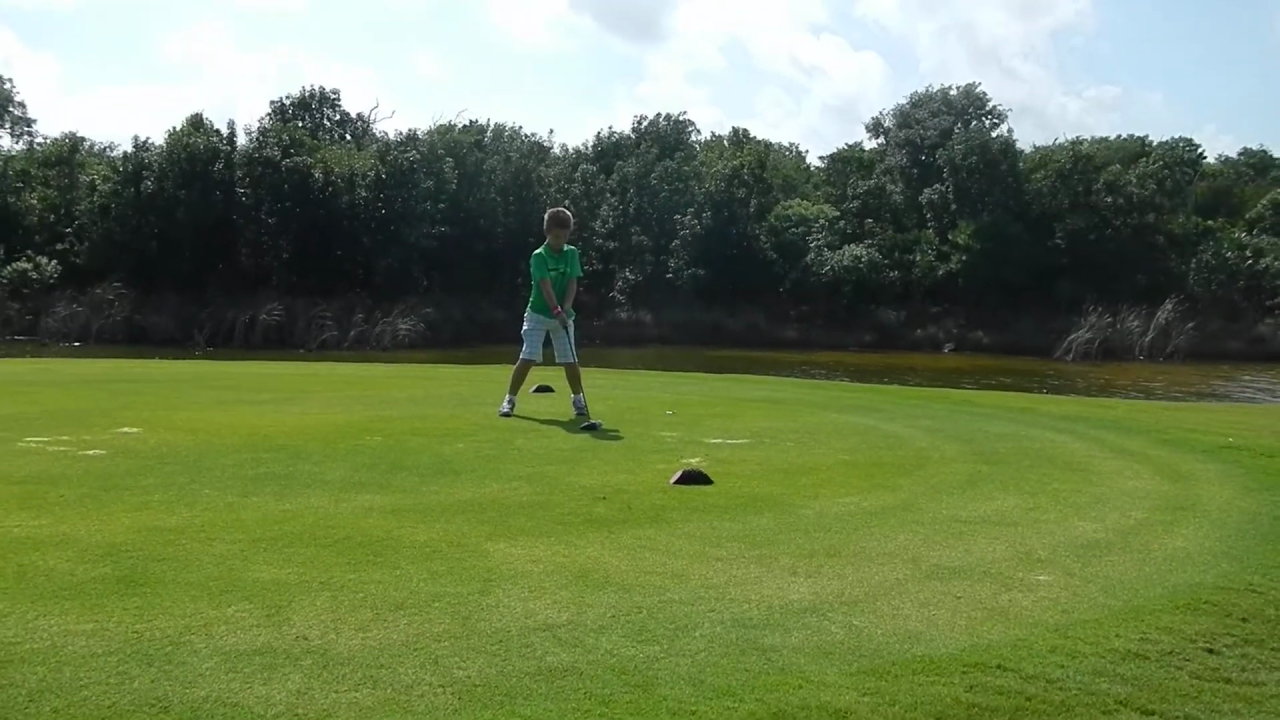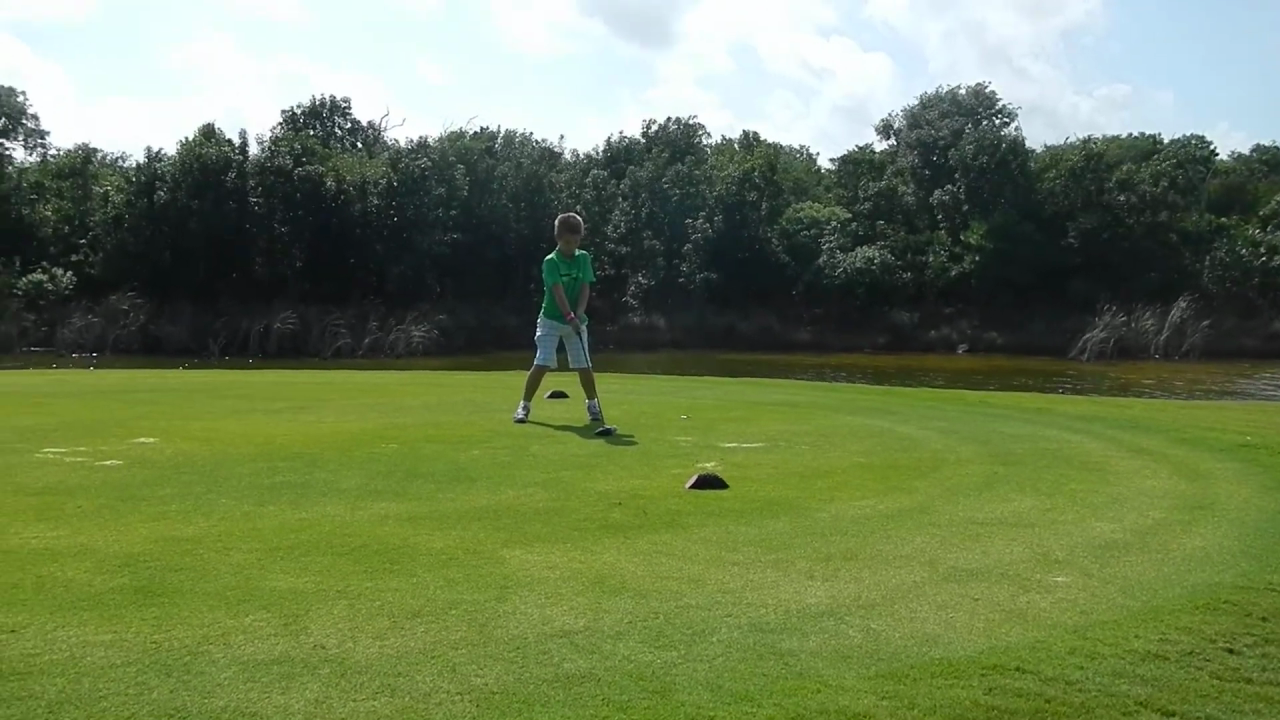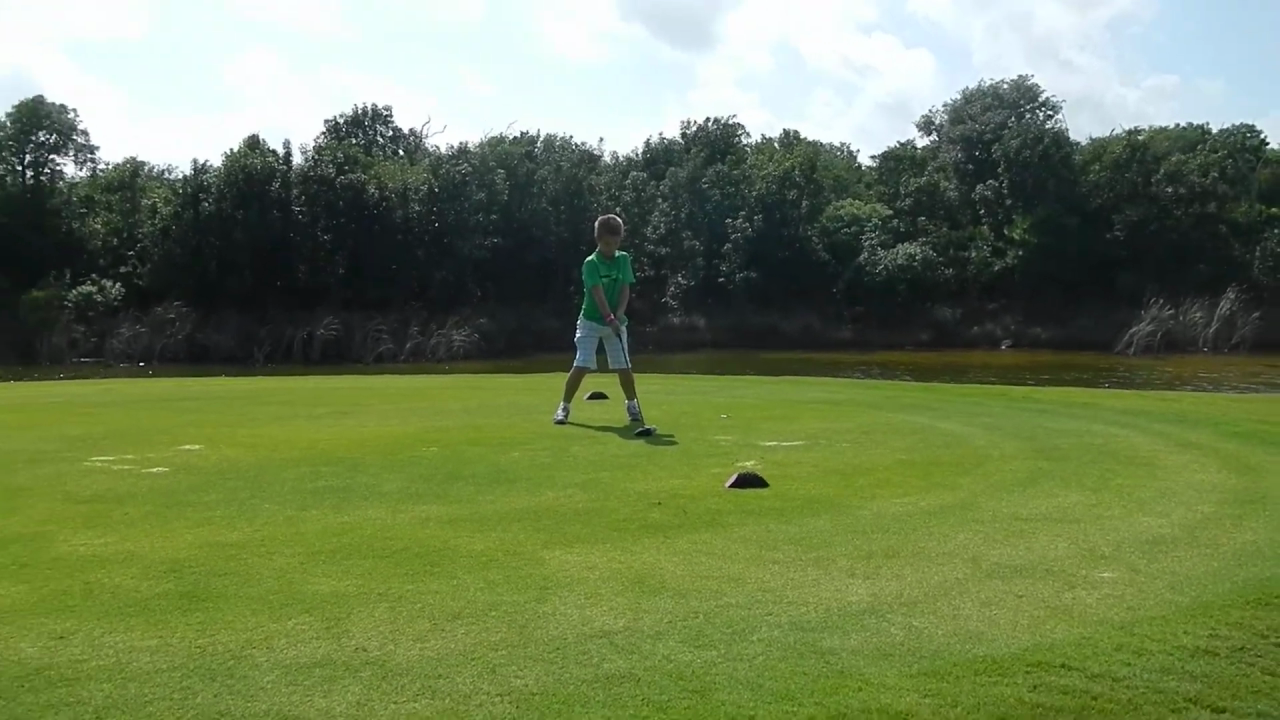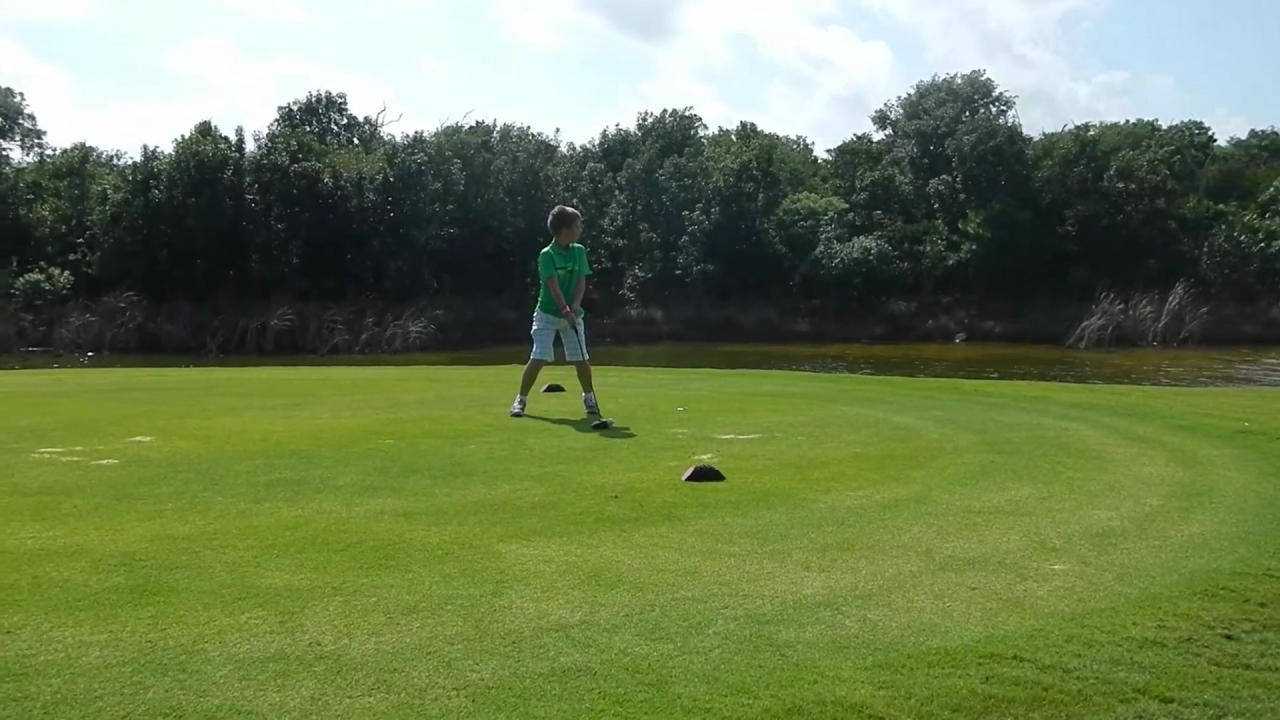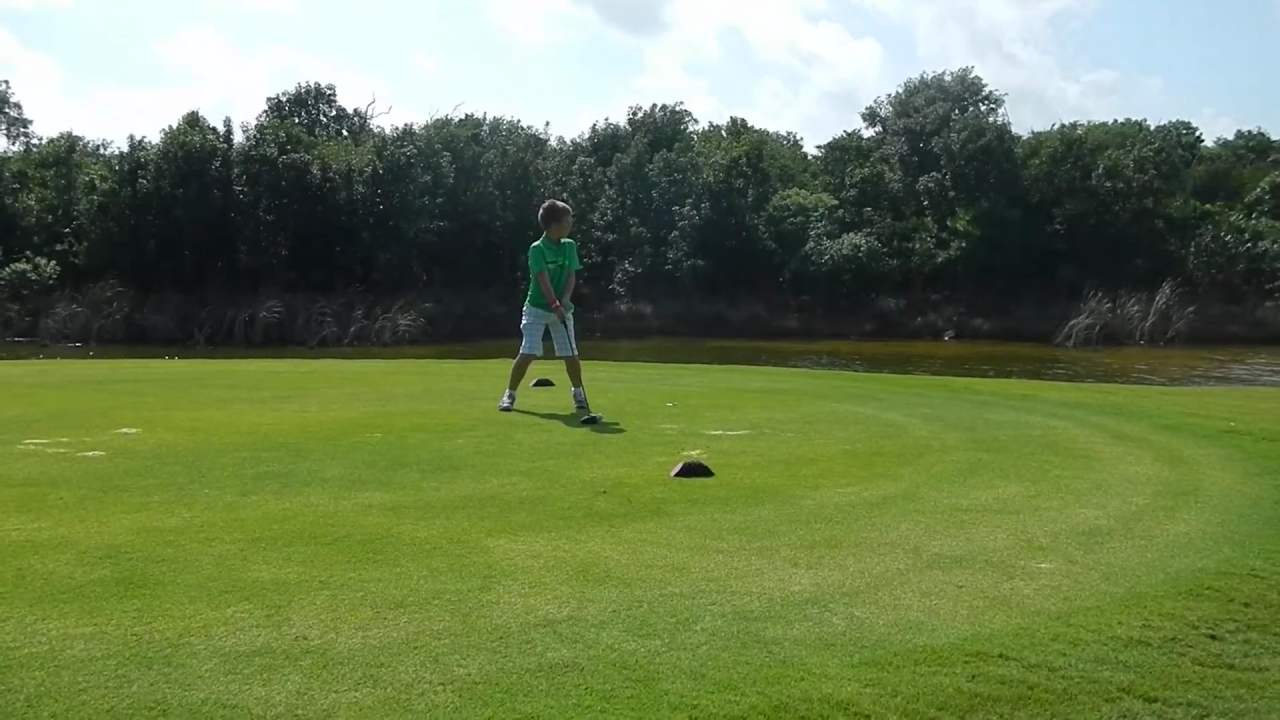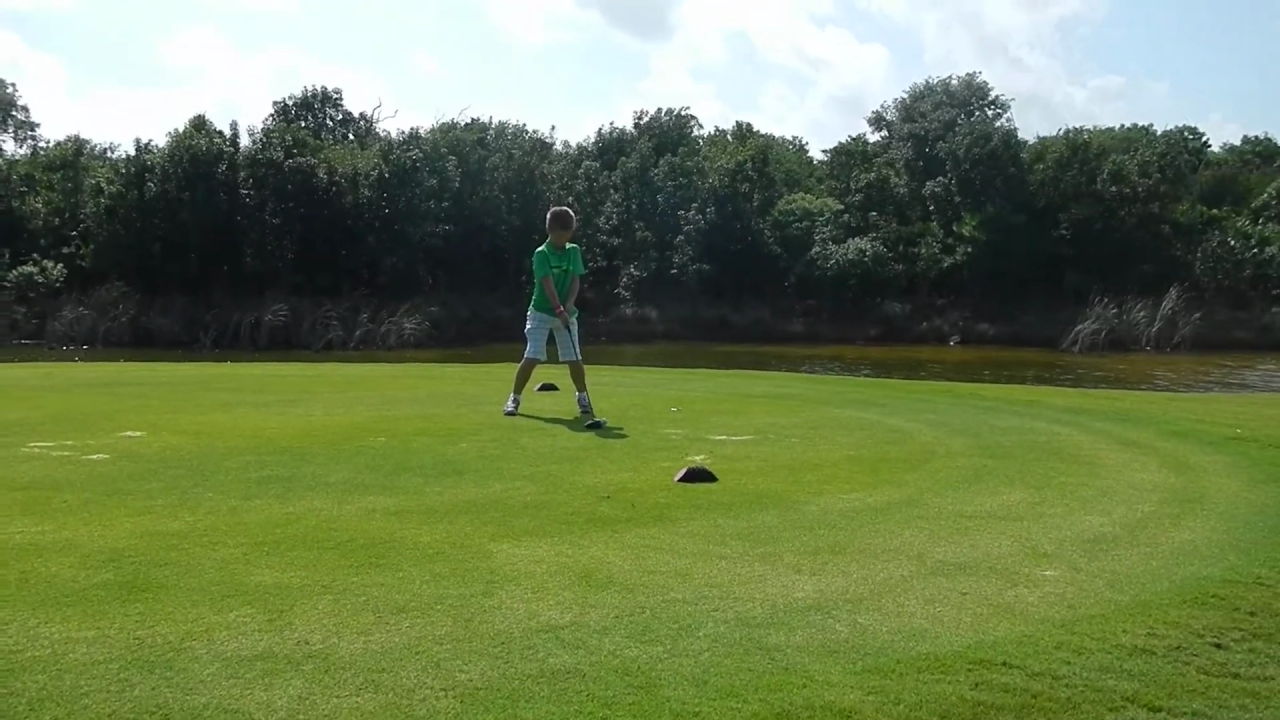
dt=0.3s
person 1, frame 1
left shoulder: (572, 253)
right shoulder: (539, 256)
left elbow: (572, 283)
right elbow: (546, 287)
left wrist: (565, 308)
right wrist: (556, 310)
left hip: (563, 314)
right hip: (538, 314)
left knee: (570, 359)
right knee: (527, 358)
left ankle: (578, 399)
right ankle: (510, 399)
person 1, frame 2
left shoulder: (583, 258)
right shoulder: (550, 262)
left elbow: (585, 288)
right elbow: (558, 292)
left wrist: (579, 313)
right wrist: (569, 317)
left hip: (576, 319)
right hip: (551, 319)
left knee: (584, 365)
right knee: (541, 364)
left ankle: (592, 404)
right ankle: (524, 405)
person 1, frame 3
left shoulder: (623, 259)
right shoulder: (590, 263)
left elbow: (625, 290)
right elbow: (598, 294)
left wrist: (619, 314)
right wrist: (609, 318)
left hip: (615, 320)
right hip: (591, 321)
left knee: (623, 366)
right knee: (581, 366)
left ankle: (632, 405)
right ankle: (564, 407)
person 1, frame 4
left shoulder: (579, 251)
right shoulder: (546, 255)
left elbow: (581, 281)
right elbow: (553, 286)
left wrist: (575, 306)
right wrist: (565, 311)
left hip: (572, 313)
right hip: (548, 313)
left knee: (581, 358)
right knee: (538, 358)
left ankle: (589, 398)
right ankle: (521, 399)
person 1, frame 5
left shoulder: (569, 246)
right shoulder: (537, 249)
left elbow: (571, 276)
right elbow: (544, 280)
left wrist: (565, 300)
right wrist: (555, 305)
left hip: (562, 307)
right hip: (537, 307)
left knee: (570, 353)
right knee: (527, 353)
left ankle: (578, 392)
right ankle: (510, 394)
person 1, frame 6
left shoulder: (574, 251)
right shoulder: (541, 254)
left elbow: (575, 281)
right elbow: (548, 285)
left wrist: (569, 304)
right wrist: (559, 309)
left hip: (566, 312)
right hip: (541, 312)
left knee: (574, 358)
right knee: (531, 357)
left ankle: (582, 397)
right ankle: (514, 398)
